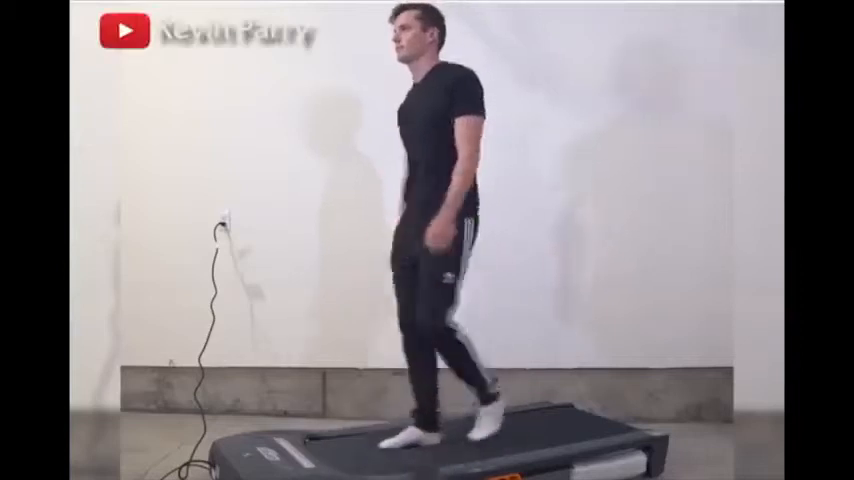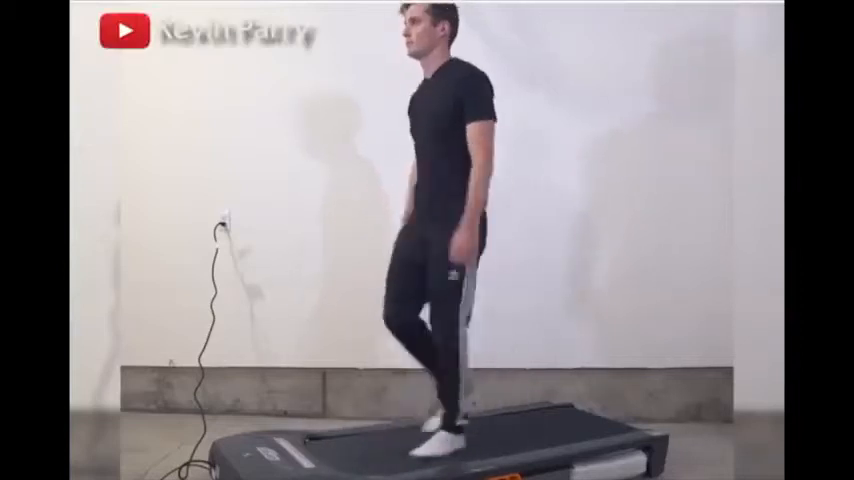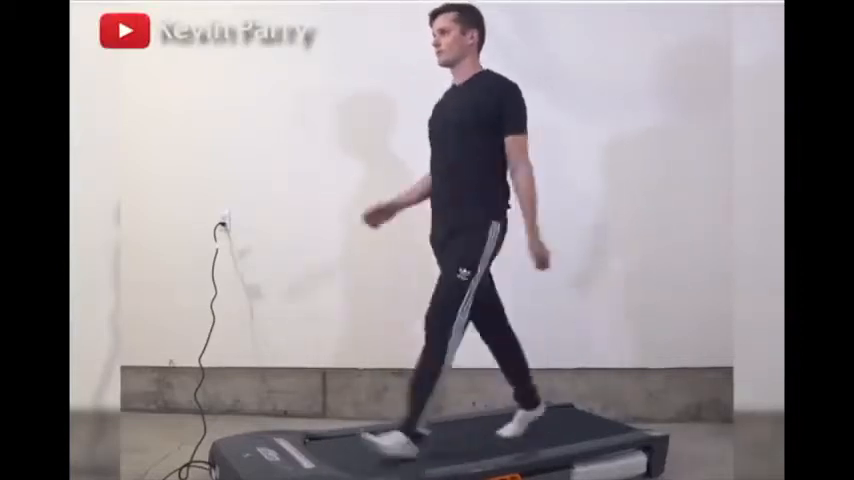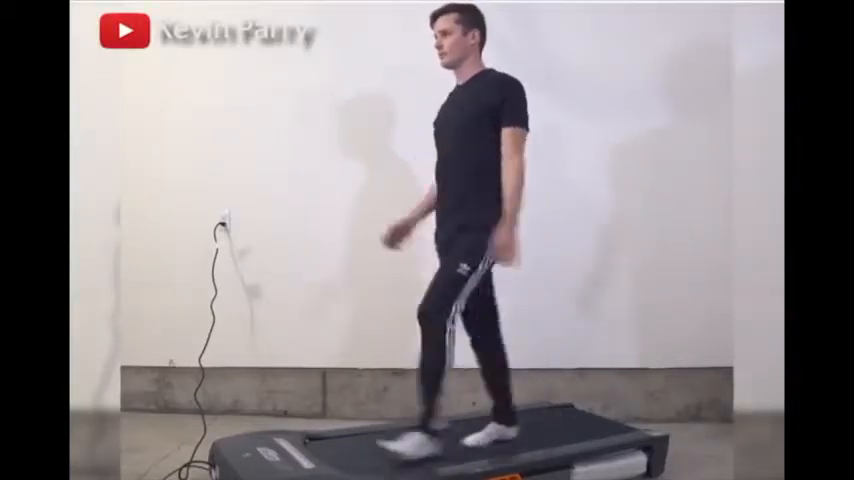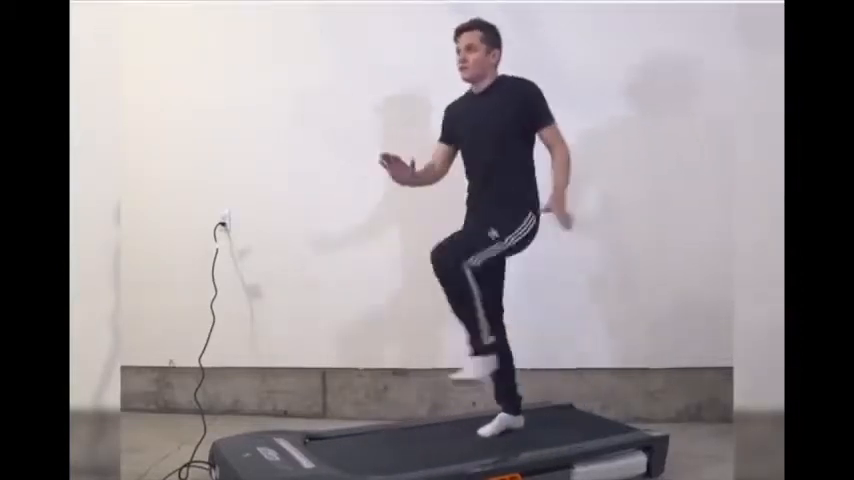
dt=1s
person 1, frame 1
left shoulder: (459, 82)
right shoulder: (410, 103)
left elbow: (468, 153)
left wrist: (446, 216)
right wrist: (403, 224)
left hip: (450, 223)
right hip: (414, 227)
left knee: (431, 322)
right knee: (411, 325)
left ankle: (488, 397)
right ankle: (425, 424)
person 1, frame 2
left shoulder: (469, 81)
right shoulder: (420, 96)
left elbow: (482, 159)
left wrist: (468, 227)
right wrist: (408, 220)
left hip: (457, 226)
right hip: (421, 224)
left knee: (447, 325)
right knee: (397, 316)
left ankle: (452, 427)
right ankle: (452, 393)
person 1, frame 3
left shoulder: (499, 92)
right shoulder: (445, 103)
left elbow: (520, 168)
left wrist: (533, 234)
right wrist: (395, 205)
left hip: (479, 226)
right hip: (447, 226)
left knee: (442, 324)
right knee: (489, 322)
left ankle: (411, 431)
right ankle: (528, 403)
person 1, frame 4
left shoulder: (503, 89)
right shoulder: (452, 101)
left elbow: (513, 160)
left wrist: (507, 226)
right wrist: (411, 220)
left hip: (481, 230)
right hip: (451, 231)
left knee: (435, 316)
right knee: (483, 327)
left ankle: (427, 431)
right ankle: (505, 420)
person 1, frame 5
left shoulder: (522, 93)
right shoulder: (457, 110)
left elbow: (558, 148)
right elbow: (437, 168)
left wrist: (558, 198)
right wrist: (409, 177)
left hip: (517, 217)
right hip: (478, 222)
left knee: (447, 257)
right knee: (488, 316)
left ankle: (484, 349)
right ankle: (510, 410)
